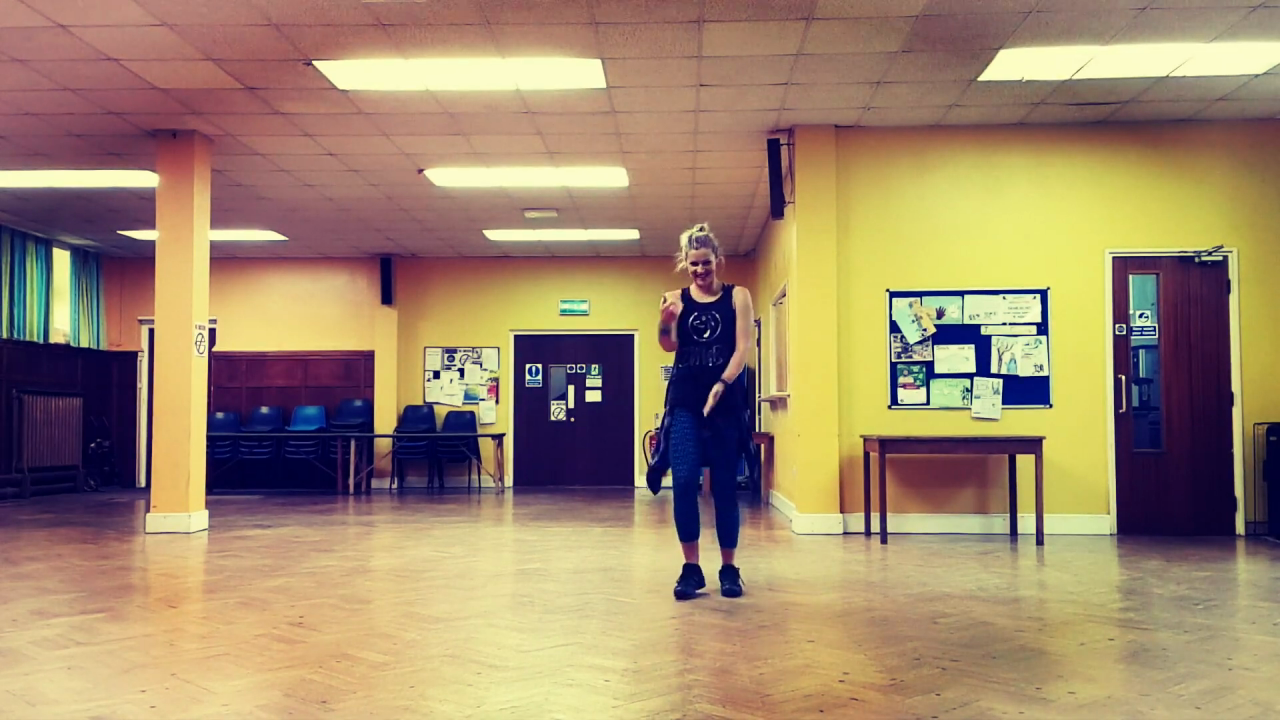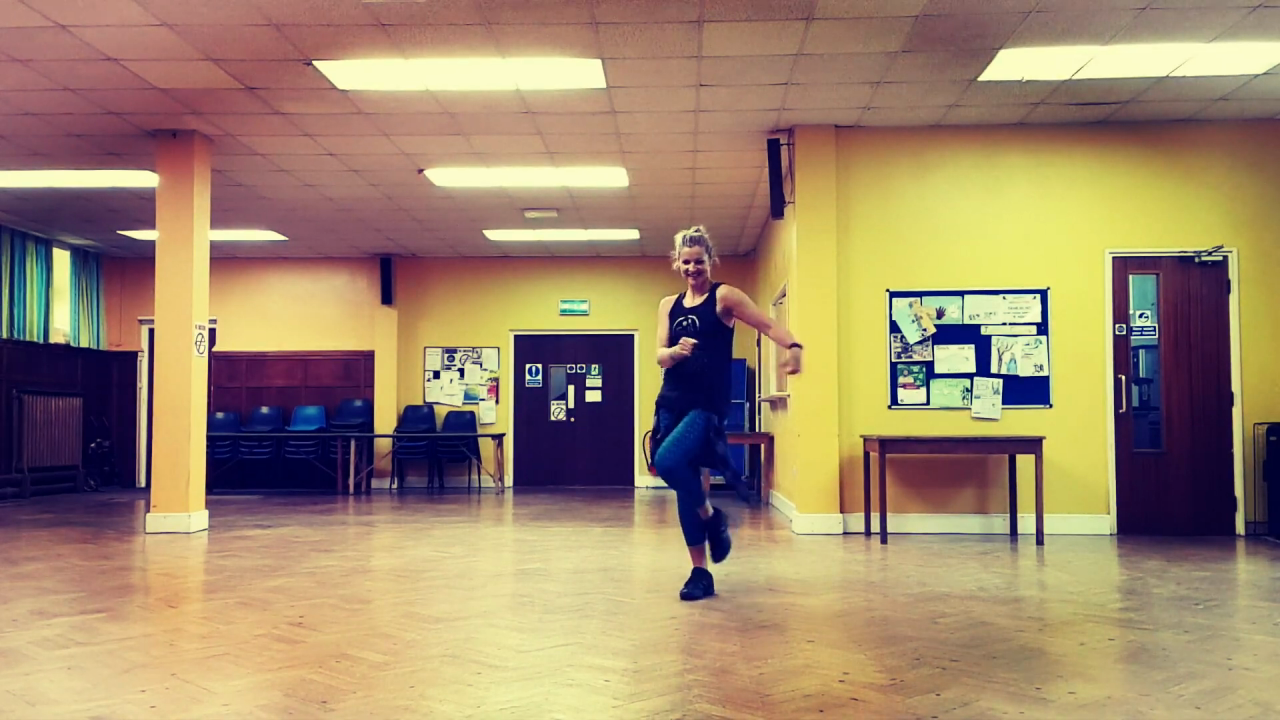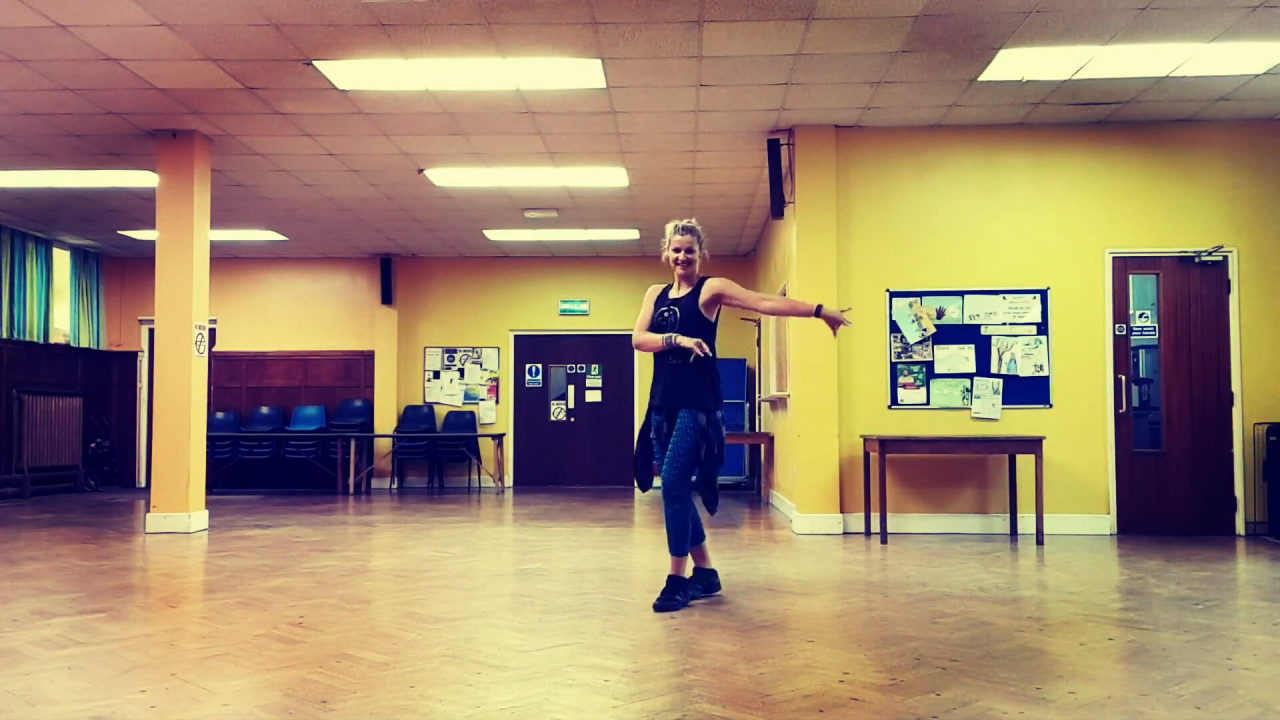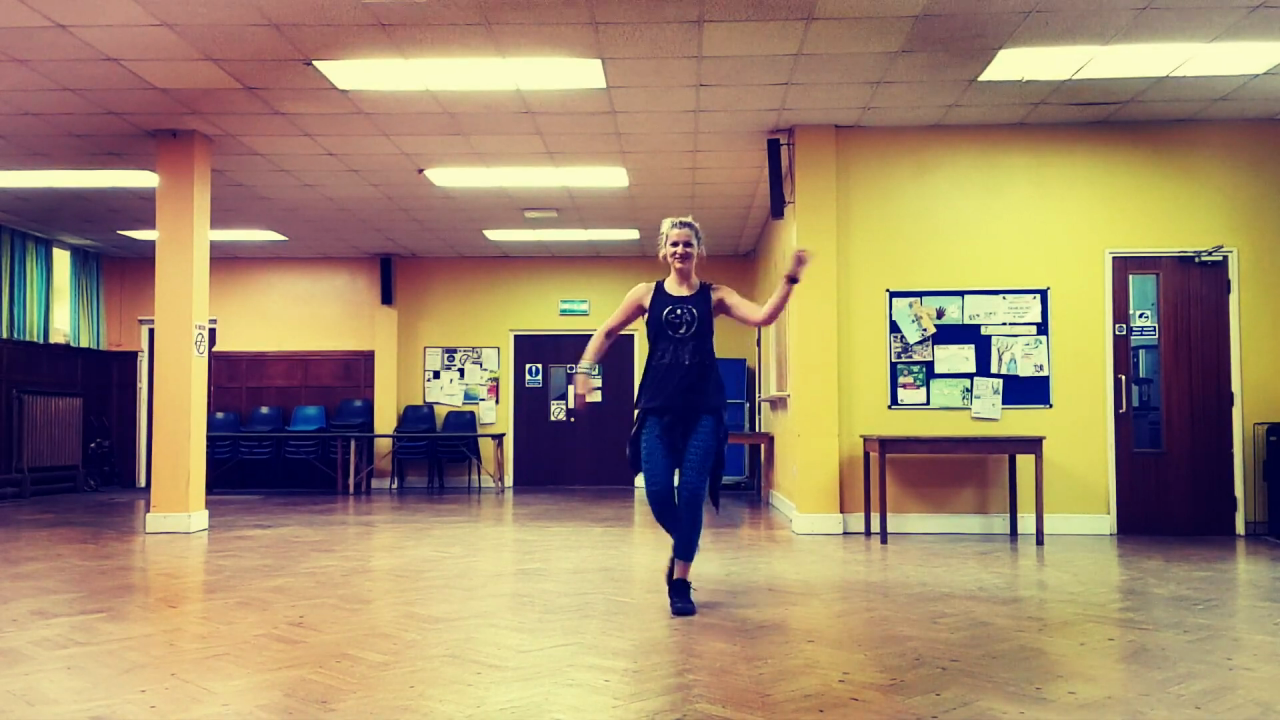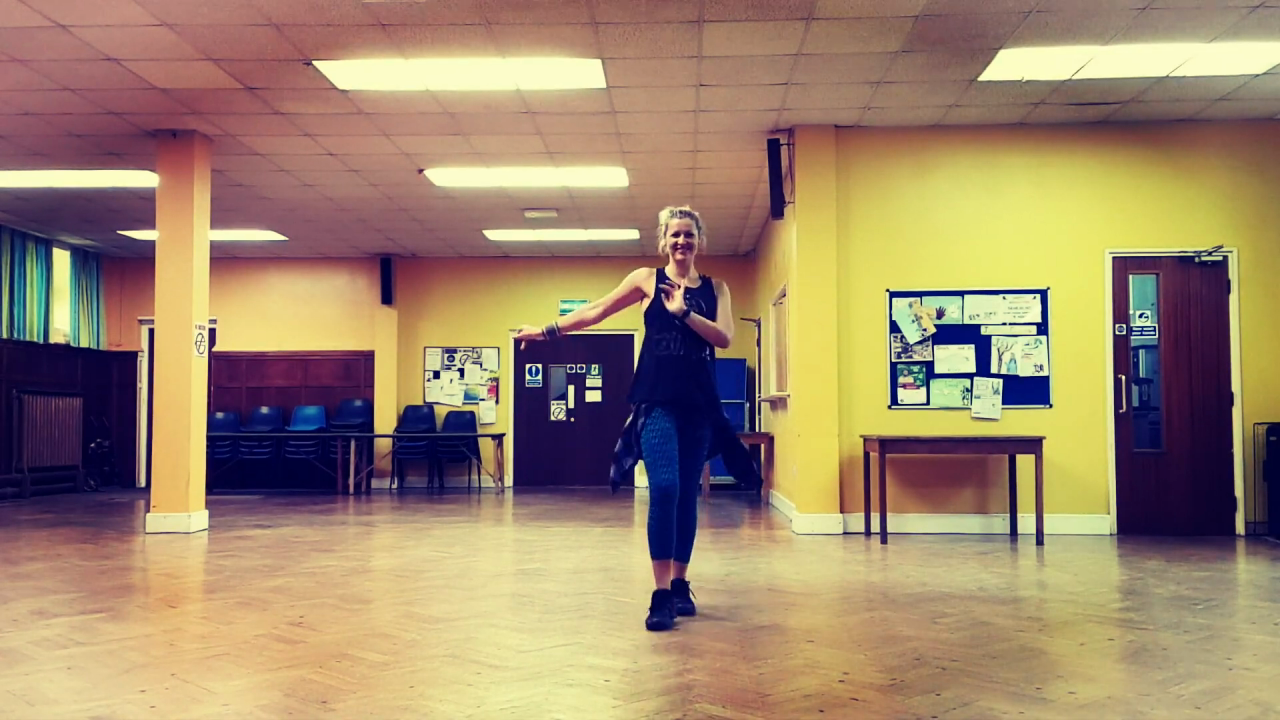
dt=0.4s
person 1, frame 1
left shoulder: (738, 296)
right shoulder: (675, 299)
left elbow: (743, 348)
right elbow: (669, 346)
left wrist: (722, 385)
right wrist: (665, 323)
left hip: (726, 400)
right hip: (685, 402)
left knee: (724, 486)
right knee: (684, 482)
left ankle: (729, 568)
right ankle: (691, 568)
person 1, frame 2
left shoulder: (724, 296)
right shoulder: (668, 304)
left elbow: (768, 326)
right elbow: (662, 356)
left wrist: (792, 347)
right wrist: (674, 352)
left hip: (707, 404)
right hip: (671, 403)
left knee: (670, 462)
right knee: (684, 480)
left ankle: (708, 515)
right ankle: (700, 572)
person 1, frame 3
left shoulder: (711, 288)
right shoulder: (655, 294)
left elbow: (765, 302)
right elbow: (638, 339)
left wrist: (820, 311)
right wrist: (678, 339)
left hip: (697, 401)
right hip: (663, 402)
left knee: (675, 483)
right knee: (675, 487)
left ankle: (677, 579)
right ankle: (704, 571)
person 1, frame 4
left shoulder: (715, 294)
right shoulder: (646, 293)
left elbow: (762, 317)
right elbow: (605, 333)
left wrist: (788, 281)
right wrist: (585, 370)
left hip: (704, 405)
right hip: (658, 404)
left knee: (693, 491)
right knee: (658, 489)
left ankle: (680, 581)
right ankle: (680, 544)
person 1, frame 5
left shoulder: (715, 288)
right shoulder: (646, 279)
left elbow: (724, 338)
right elbow: (595, 312)
left wrist: (684, 313)
right wrist: (546, 331)
left hip: (699, 401)
right hip: (656, 398)
left knee: (687, 494)
right knee: (664, 488)
left ankle: (679, 584)
right ankle: (661, 593)
